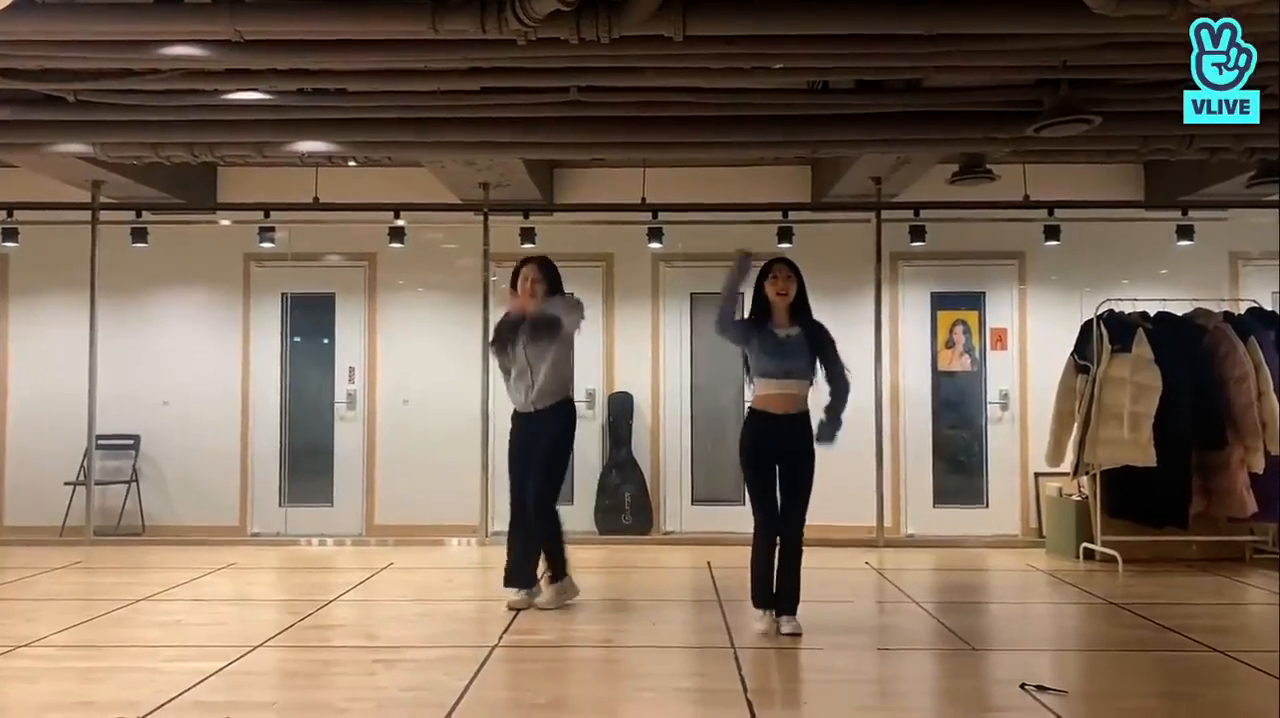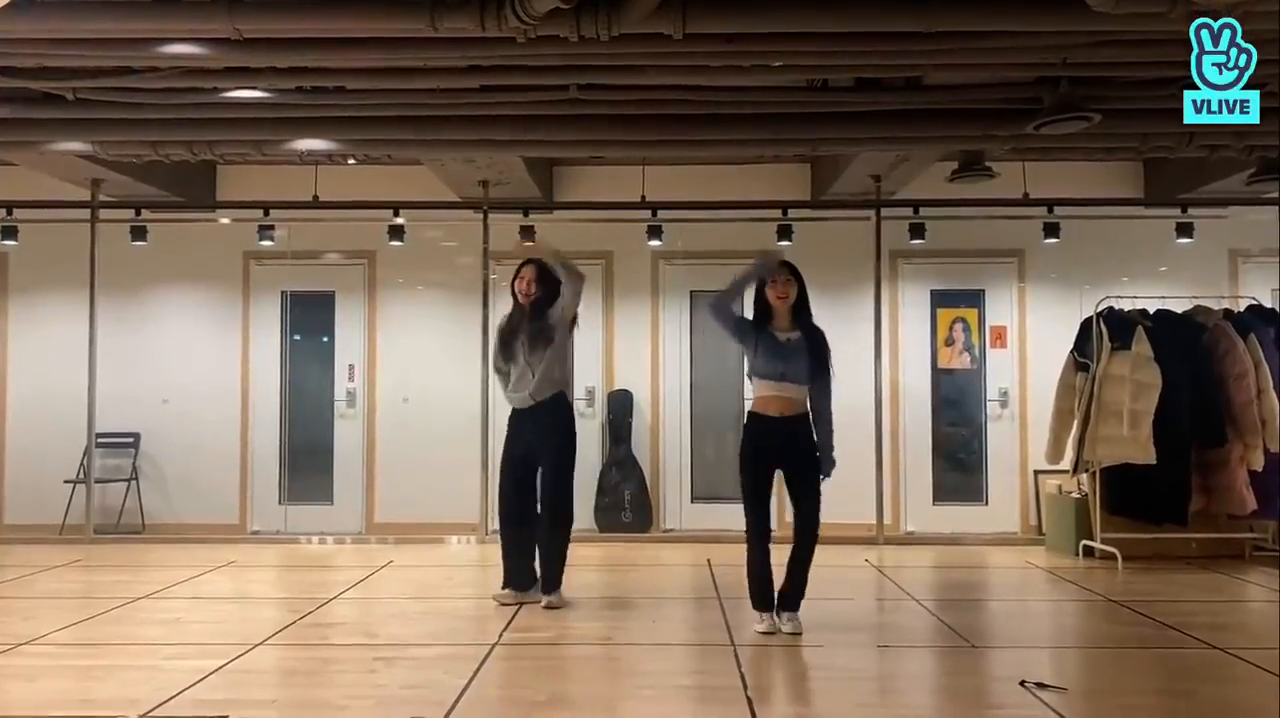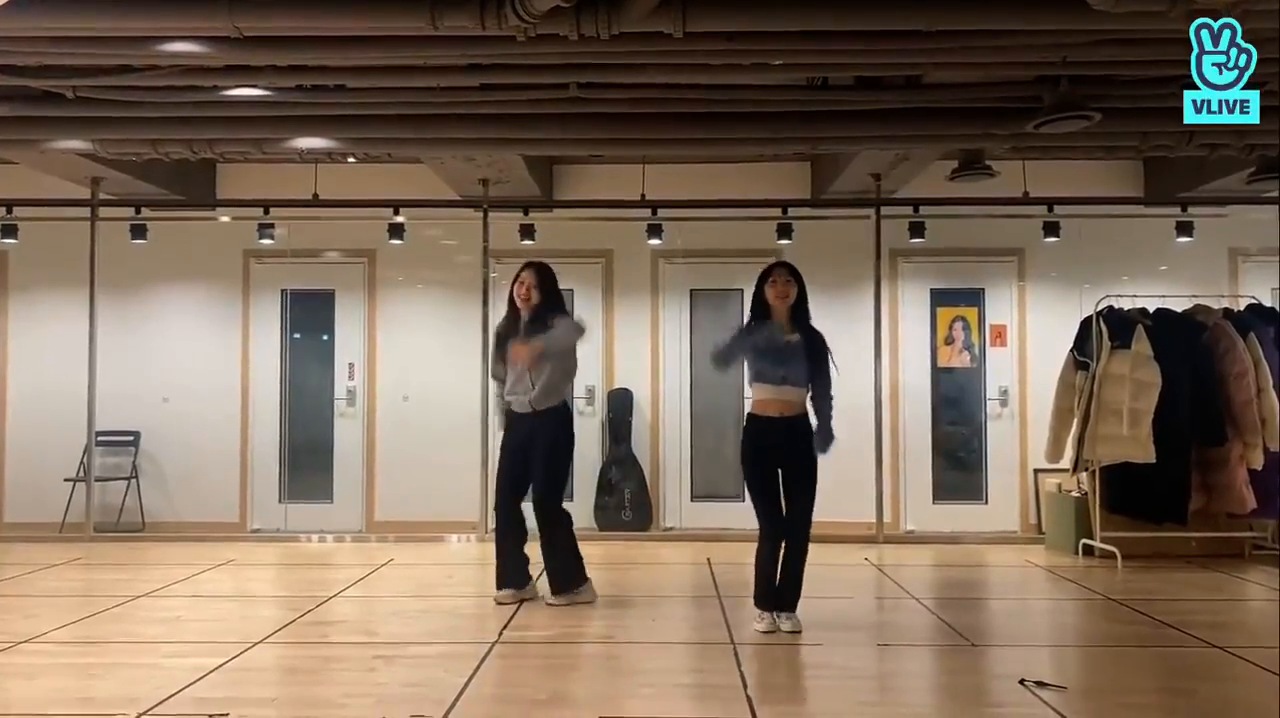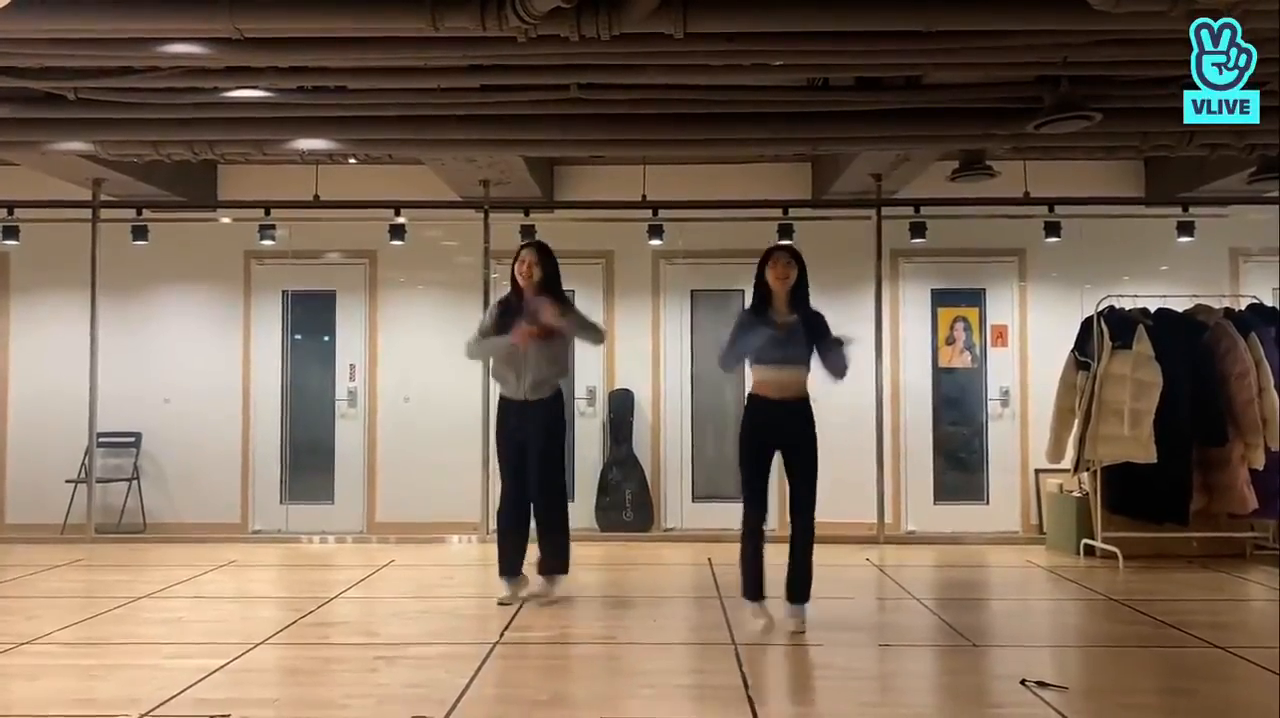
dt=0.3s
person 1, frame 1
left shoulder: (813, 332)
right shoulder: (753, 331)
left elbow: (839, 382)
right elbow: (724, 327)
left wrist: (832, 418)
right wrist: (735, 280)
left hip: (797, 431)
right hip: (759, 429)
left knee: (793, 525)
right knee: (766, 523)
left ankle: (787, 609)
right ankle: (764, 607)
person 1, frame 2
left shoulder: (813, 337)
right shoulder: (751, 333)
left elbow: (822, 397)
right elbow: (717, 307)
left wrist: (826, 447)
right wrist: (754, 272)
left hip: (799, 434)
right hip: (759, 433)
left knee: (808, 526)
right knee: (757, 527)
left ankle: (788, 607)
right ankle: (764, 608)
person 1, frame 3
left shoulder: (812, 340)
right shoulder: (752, 335)
left elbow: (821, 394)
right elbow: (720, 360)
left wrist: (825, 428)
right wrist: (760, 335)
left hip: (798, 436)
right hip: (759, 435)
left knee: (799, 528)
right knee: (772, 527)
left ankle: (786, 605)
right ankle: (764, 605)
person 1, frame 4
left shoulder: (812, 321)
right shoulder: (750, 319)
left elbow: (838, 371)
right elbow: (727, 362)
left wrist: (837, 350)
right wrist: (754, 339)
left hip: (799, 419)
right hip: (759, 419)
left knee: (803, 514)
right knee: (755, 511)
left ankle: (797, 600)
right ankle: (754, 596)
person 2, frame 1
left shoulder: (559, 320)
right shoulder: (509, 327)
left elbow: (574, 309)
left wrist: (536, 305)
left hip: (556, 417)
right hip: (524, 420)
left knee: (540, 500)
right knee: (521, 503)
left ankle: (560, 580)
right ankle: (524, 583)
person 2, frame 2
left shoulder: (556, 316)
right shoulder: (508, 327)
left elbow: (576, 281)
left wrist: (548, 253)
right wrist: (514, 397)
left hip: (554, 416)
right hip: (521, 419)
left knee: (555, 501)
right knee: (511, 502)
left ankle: (551, 586)
right ankle: (521, 583)
person 2, frame 3
left shoulder: (554, 324)
right shoulder: (505, 330)
left elbow: (576, 331)
left wrist: (534, 345)
right wrist: (504, 406)
left hip: (552, 422)
right hip: (517, 424)
left knee: (546, 502)
right knee: (505, 503)
left ankle: (573, 584)
right ankle: (517, 582)
person 2, frame 4
left shoulder: (559, 309)
right shoulder: (500, 310)
left elbow: (596, 336)
right elbow: (473, 349)
left wrist: (558, 322)
right wrist: (512, 340)
left hip: (546, 407)
right hip: (509, 408)
left knee: (546, 489)
right knee: (513, 493)
left ankle: (550, 571)
right ankle: (512, 575)
